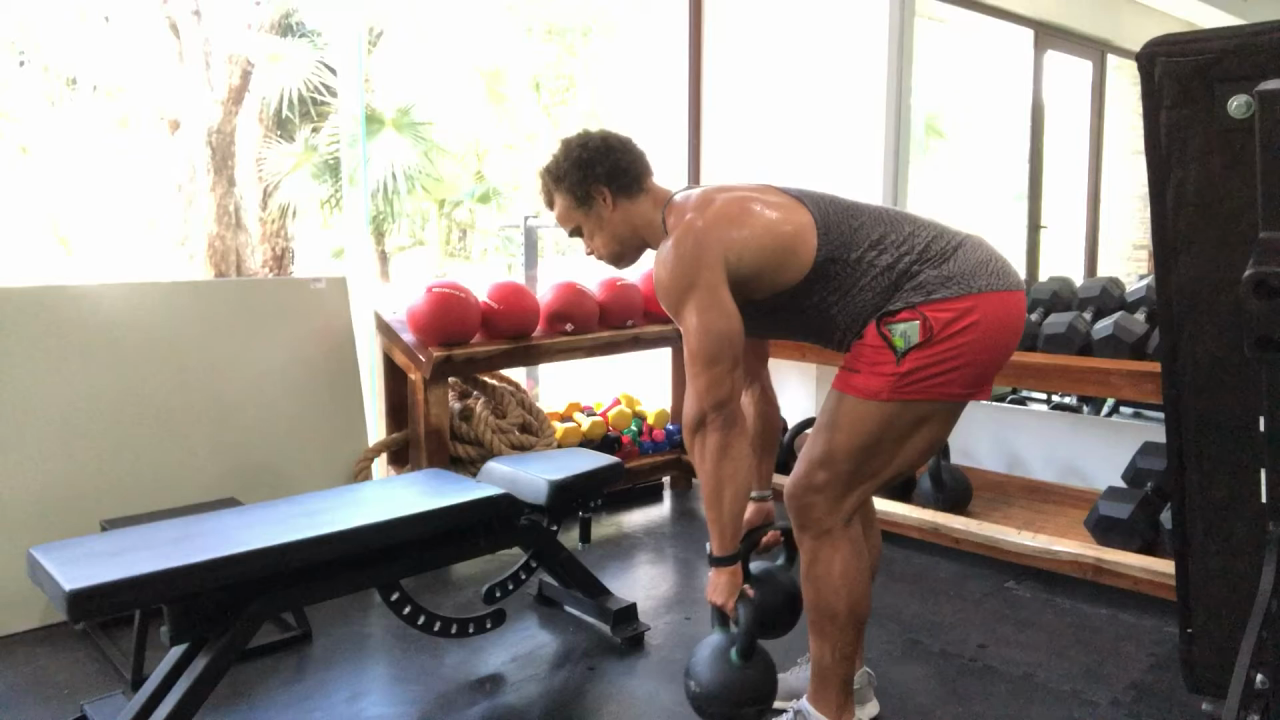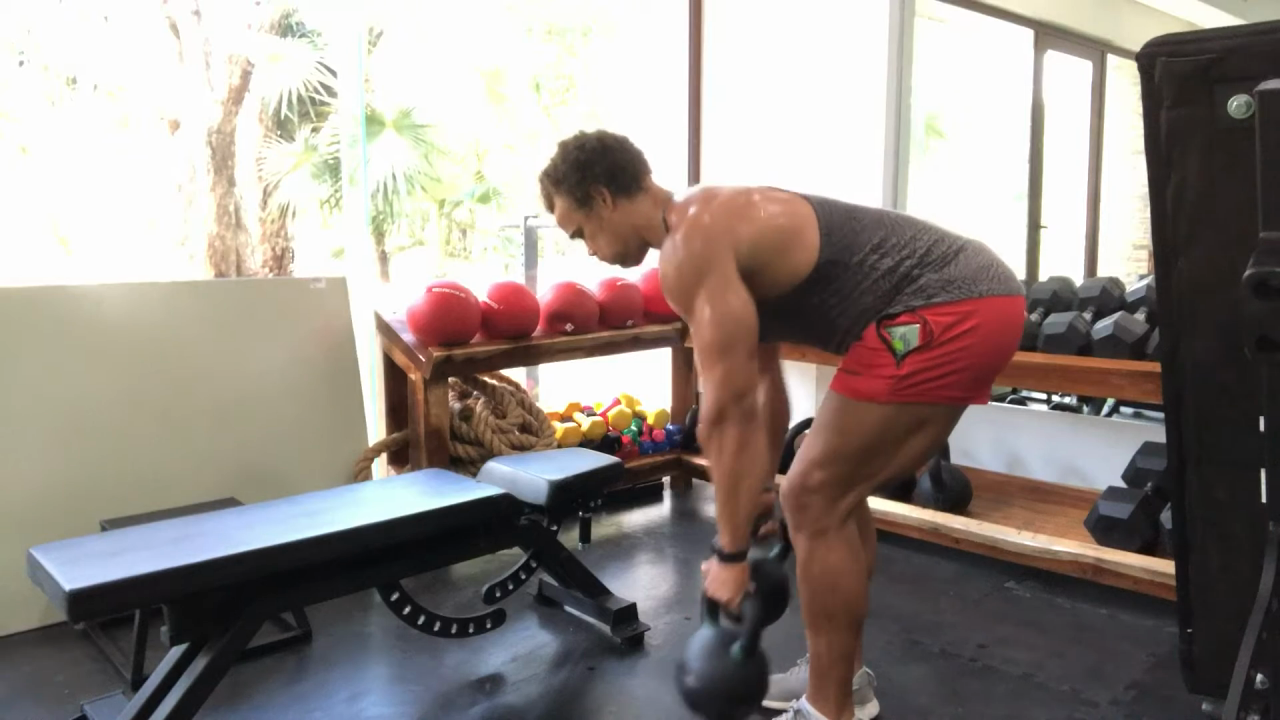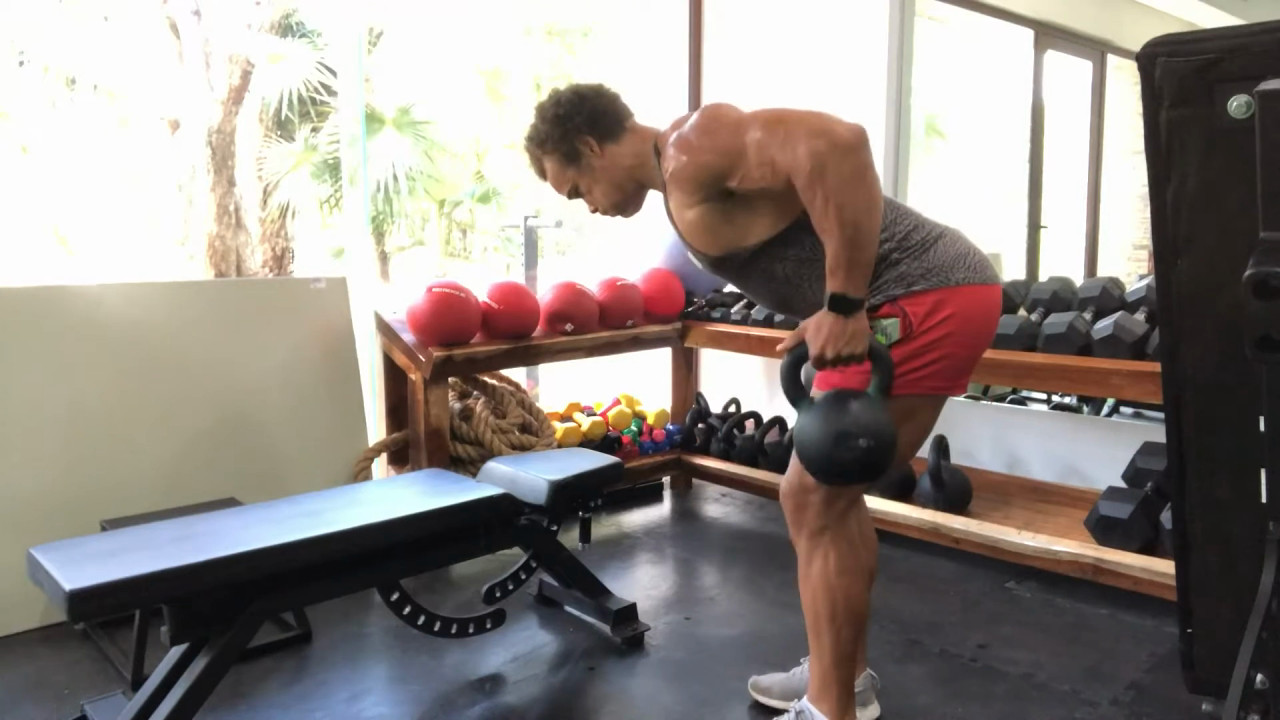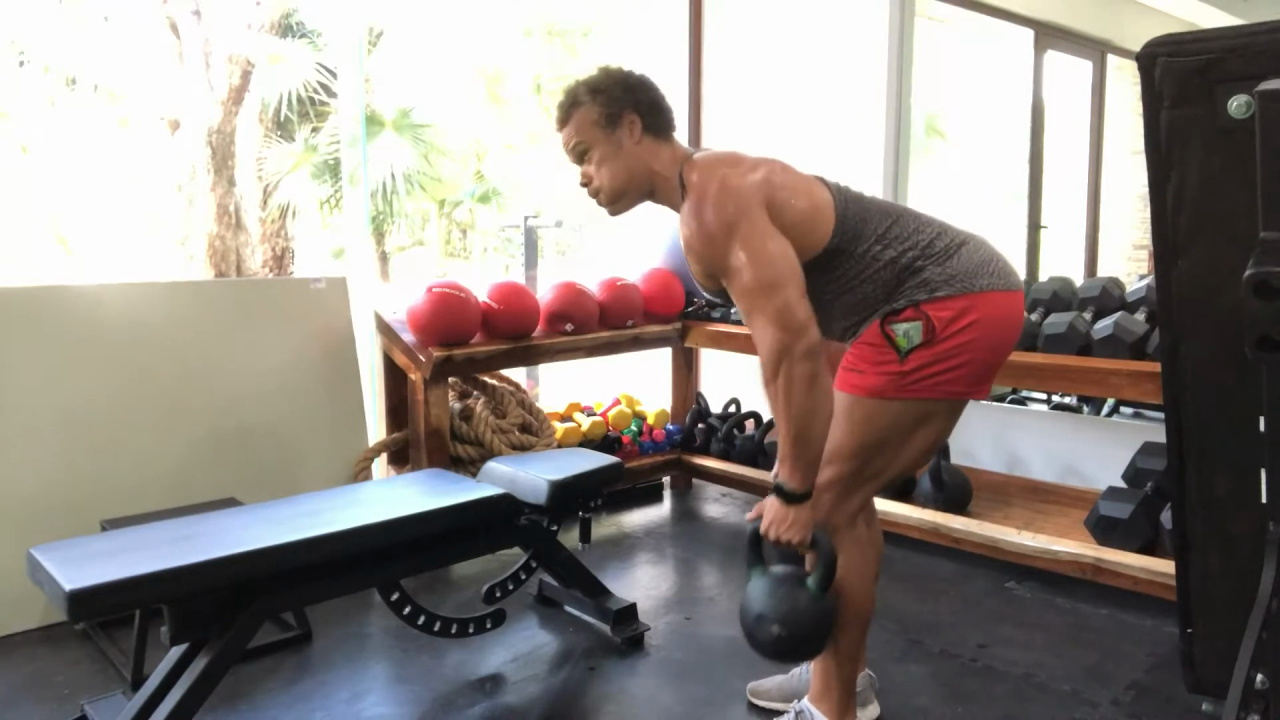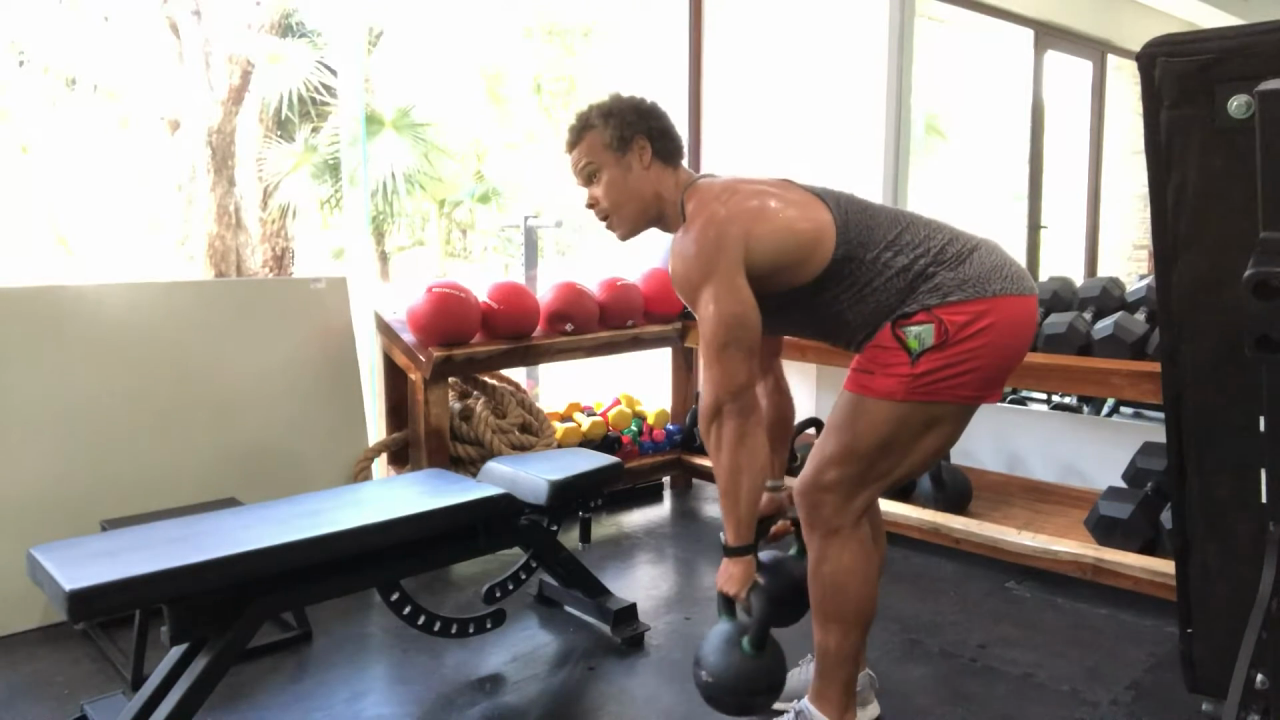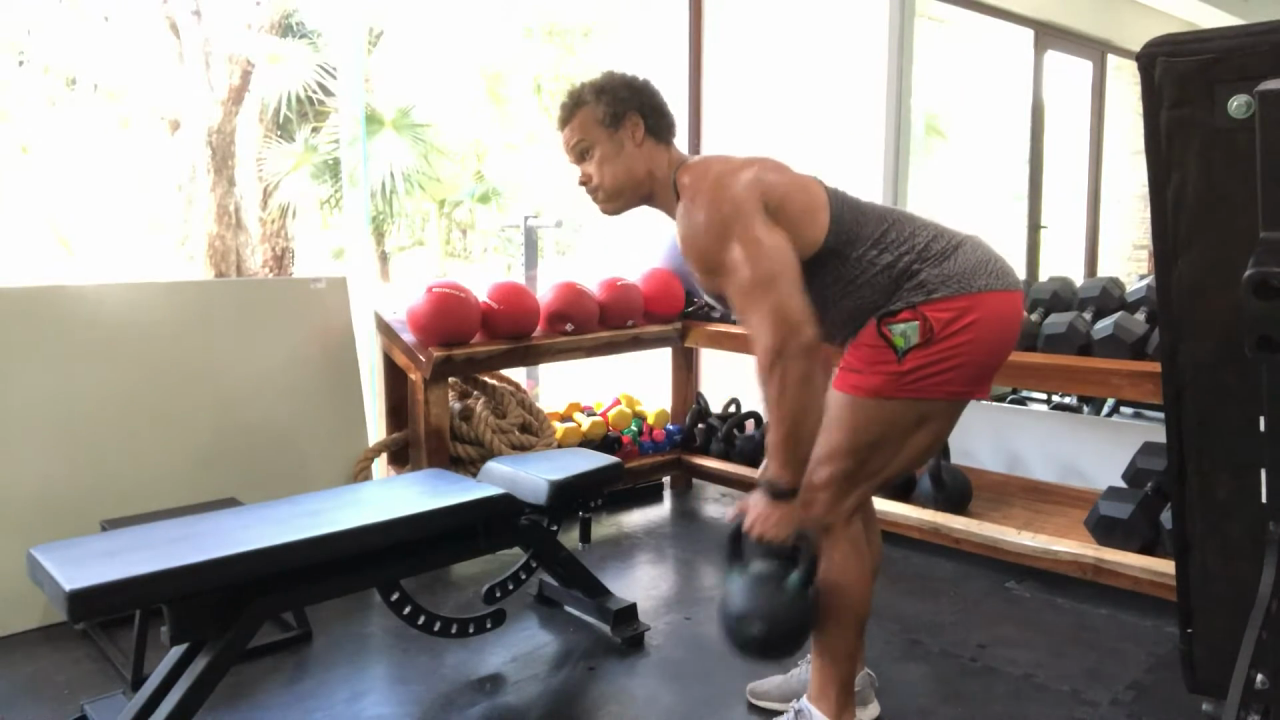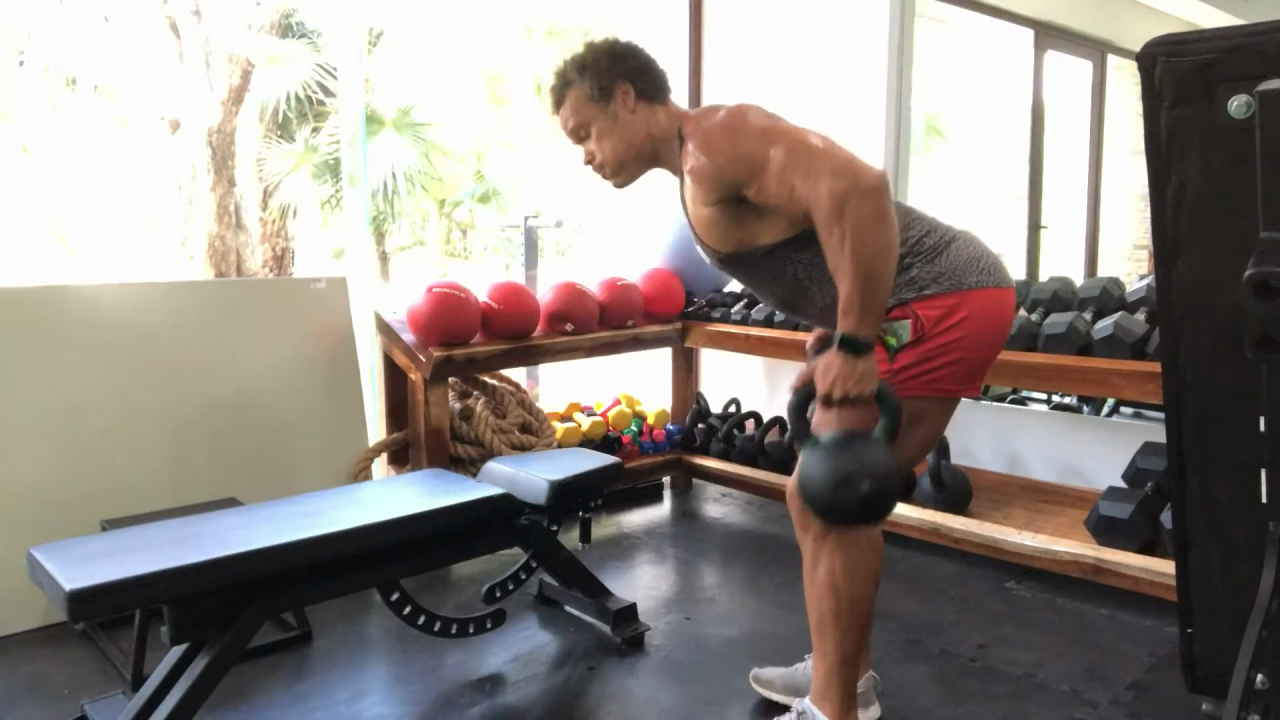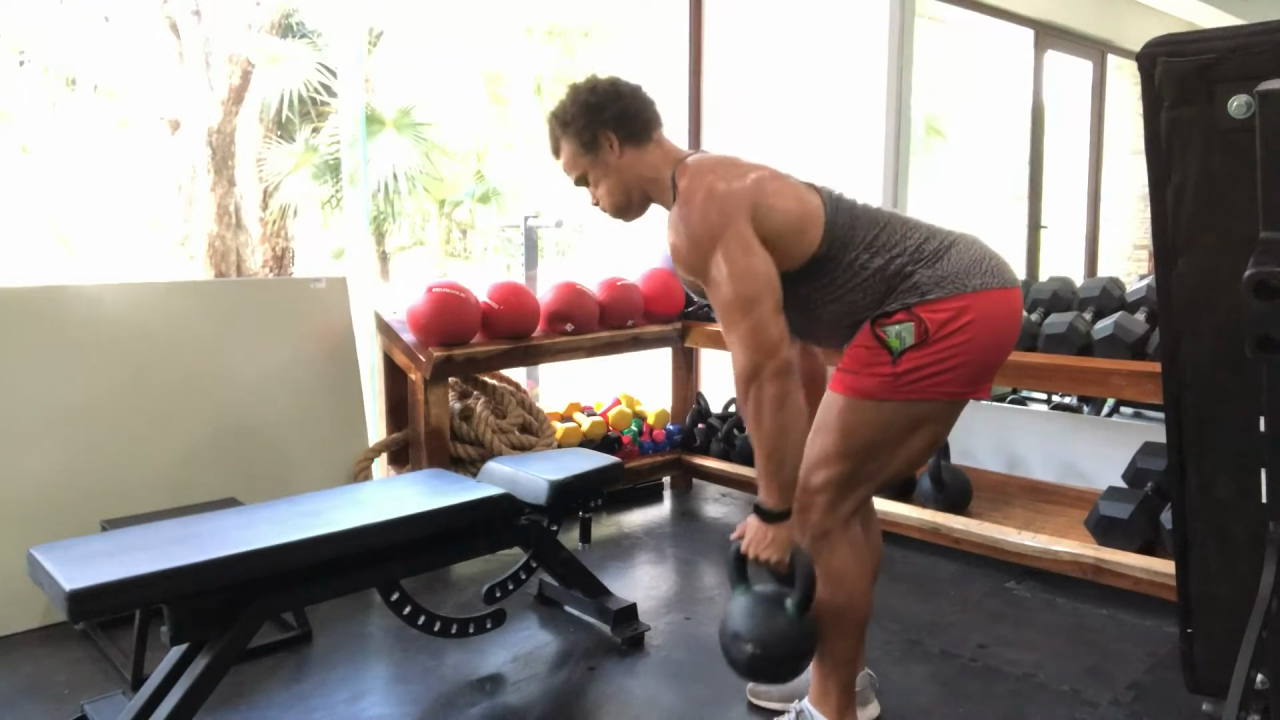
dt=0.7s
person 1, frame 1
left shoulder: (685, 251)
right shoulder: (708, 225)
left elbow: (710, 417)
right elbow: (750, 387)
left wrist: (723, 558)
right wrist: (758, 496)
left hip: (949, 308)
right hip: (971, 293)
left knee: (818, 500)
right knee: (840, 491)
person 1, frame 2
left shoulder: (690, 248)
right shoulder: (708, 226)
left elbow: (726, 412)
right elbow: (759, 384)
left wrist: (730, 552)
right wrist: (755, 497)
left hip: (948, 313)
right hip: (968, 299)
left knee: (815, 501)
right knee: (833, 491)
person 1, frame 3
left shoulder: (692, 150)
right shoulder: (690, 175)
left elbow: (840, 146)
left wrist: (840, 306)
right wrist: (834, 309)
left hip: (927, 299)
right hip: (943, 288)
left knee: (812, 500)
right knee: (832, 492)
person 1, frame 4
left shoulder: (711, 206)
right shoulder: (715, 190)
left elbow: (792, 349)
right elbow: (801, 337)
left wrist: (793, 492)
right wrist: (803, 469)
left hip: (948, 306)
right hip: (967, 294)
left knee: (829, 502)
right knee: (838, 491)
person 1, frame 5
left shoulder: (702, 240)
right shoulder: (727, 216)
left elbow: (728, 406)
right elbow: (763, 382)
left wrist: (736, 549)
right wrist: (771, 487)
left hip: (962, 311)
right hip: (983, 298)
left knee: (829, 501)
right knee: (845, 494)
person 1, frame 6
left shoulder: (707, 206)
right shoulder: (711, 196)
left elbow: (792, 343)
right elbow: (794, 336)
left wrist: (780, 490)
right wrist: (785, 467)
left hip: (949, 308)
right hip: (968, 296)
left knee: (822, 499)
right knee: (835, 490)
person 1, frame 7
left shoulder: (715, 145)
right shoulder: (704, 163)
left elbow: (856, 193)
left wrist: (853, 348)
right wrist: (842, 335)
left hip: (939, 303)
right hip: (955, 290)
person 1, frame 8
left shoulder: (698, 213)
right shoulder: (713, 188)
left elbow: (765, 365)
right elbow: (791, 341)
left wrist: (773, 513)
right wrist: (820, 444)
left hip: (945, 309)
right hip: (968, 292)
left knee: (821, 501)
right knee: (837, 491)
